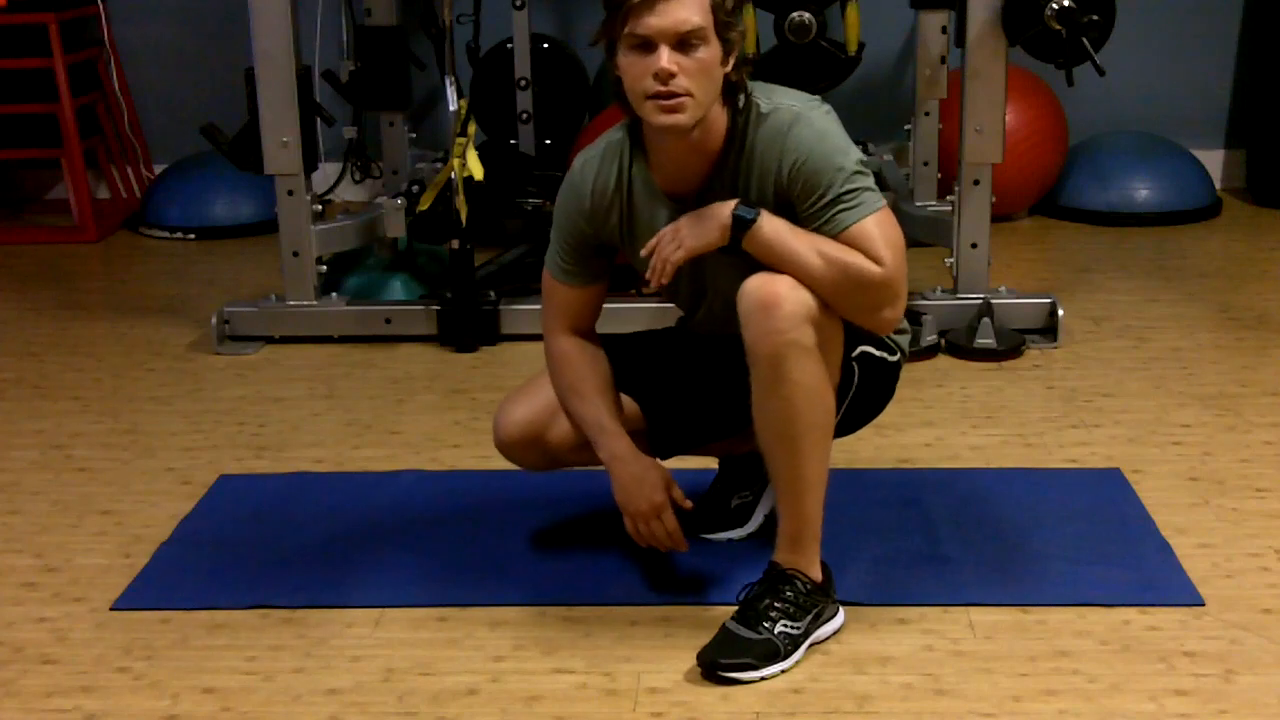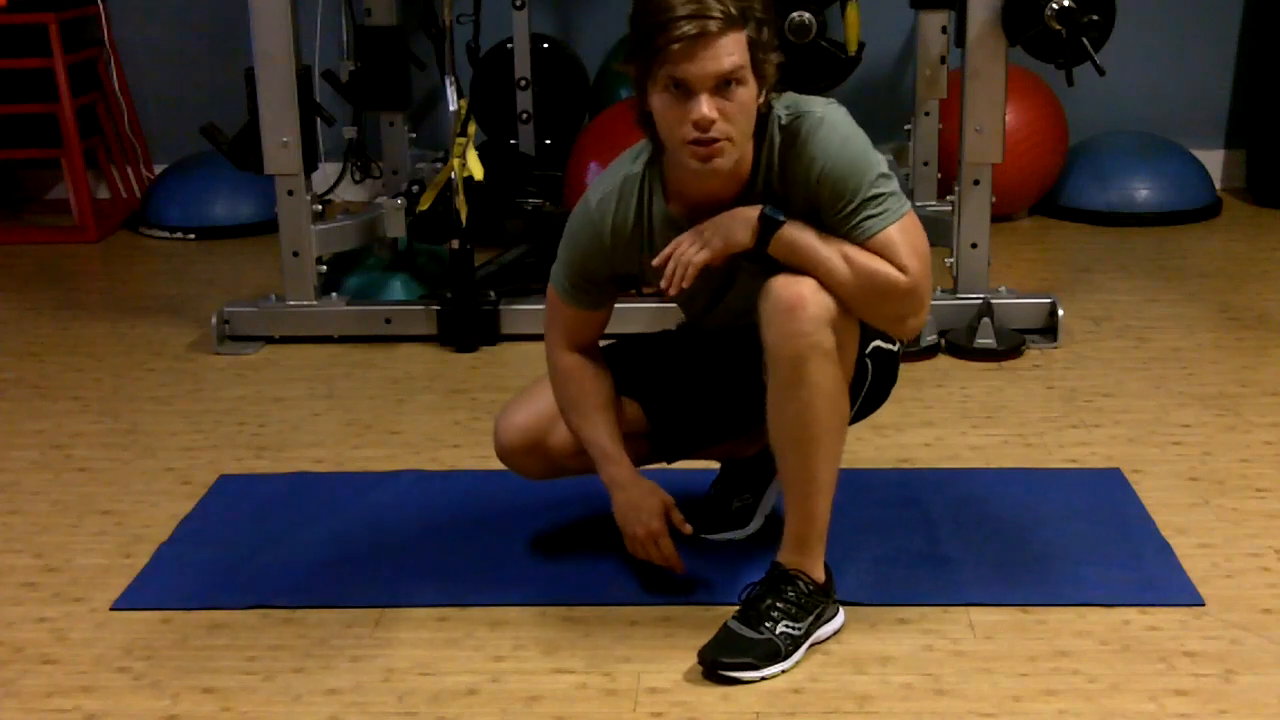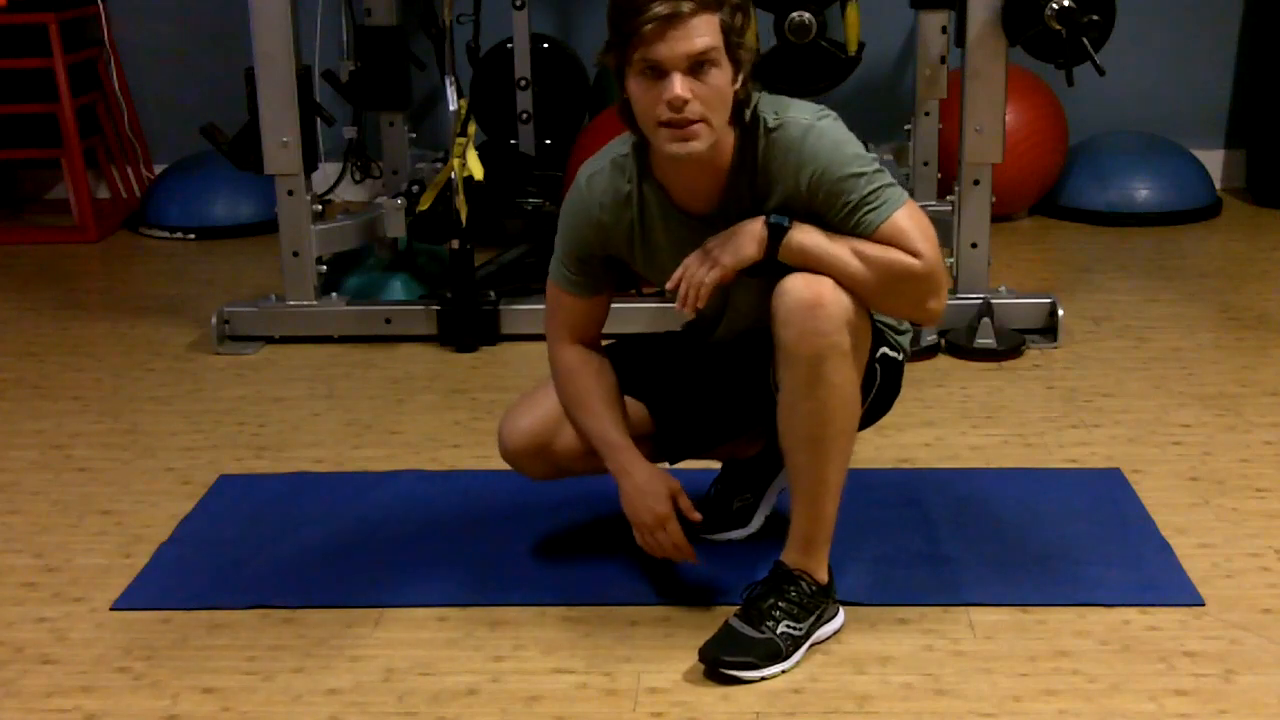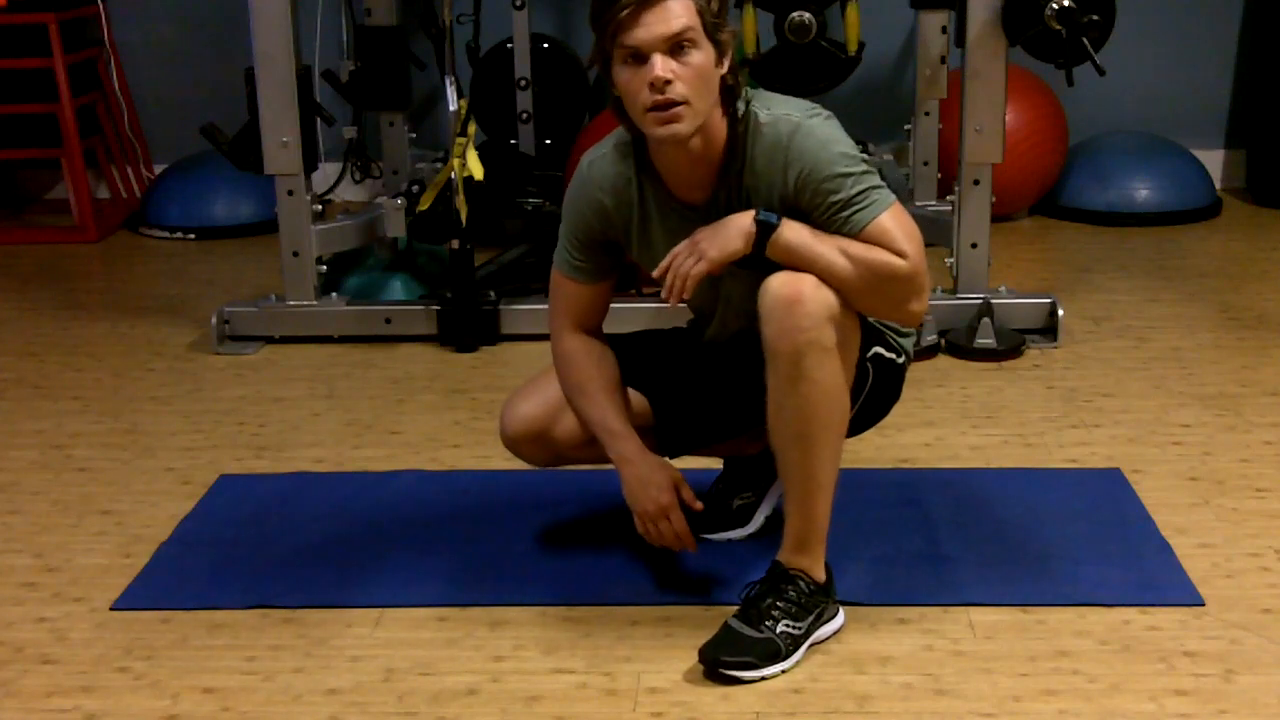
dt=0.7s
person 1, frame 1
left shoulder: (796, 132)
right shoulder: (595, 179)
left elbow: (884, 299)
right elbow: (568, 330)
left wrist: (739, 220)
right wrist: (624, 456)
left hip: (840, 358)
right hip: (716, 352)
left knee: (771, 299)
right knee: (523, 430)
left ankle: (802, 583)
right ankle: (748, 454)
person 1, frame 2
left shoulder: (820, 139)
right shoulder: (610, 209)
left elbow: (908, 305)
right elbow: (572, 346)
left wrist: (765, 225)
right wrist: (623, 480)
left hip: (838, 356)
right hip: (714, 355)
left knee: (796, 299)
right knee: (523, 439)
left ankle: (805, 582)
right ankle: (751, 451)
person 1, frame 3
left shoulder: (807, 143)
right shoulder: (601, 192)
left elbow: (927, 290)
right elbow: (571, 340)
left wrist: (773, 234)
right wrist: (632, 467)
left hip: (842, 358)
right hip: (718, 357)
left knee: (811, 299)
right knee: (528, 440)
left ankle: (806, 583)
right ankle: (754, 453)
person 1, frame 4
left shoulder: (799, 140)
right shoulder: (603, 179)
left elbow: (910, 293)
right elbow: (575, 329)
left wrist: (762, 228)
right wrist: (633, 456)
left hip: (846, 357)
right hip: (723, 355)
left knee: (793, 296)
right knee: (529, 426)
left ankle: (804, 581)
right ankle: (757, 450)
